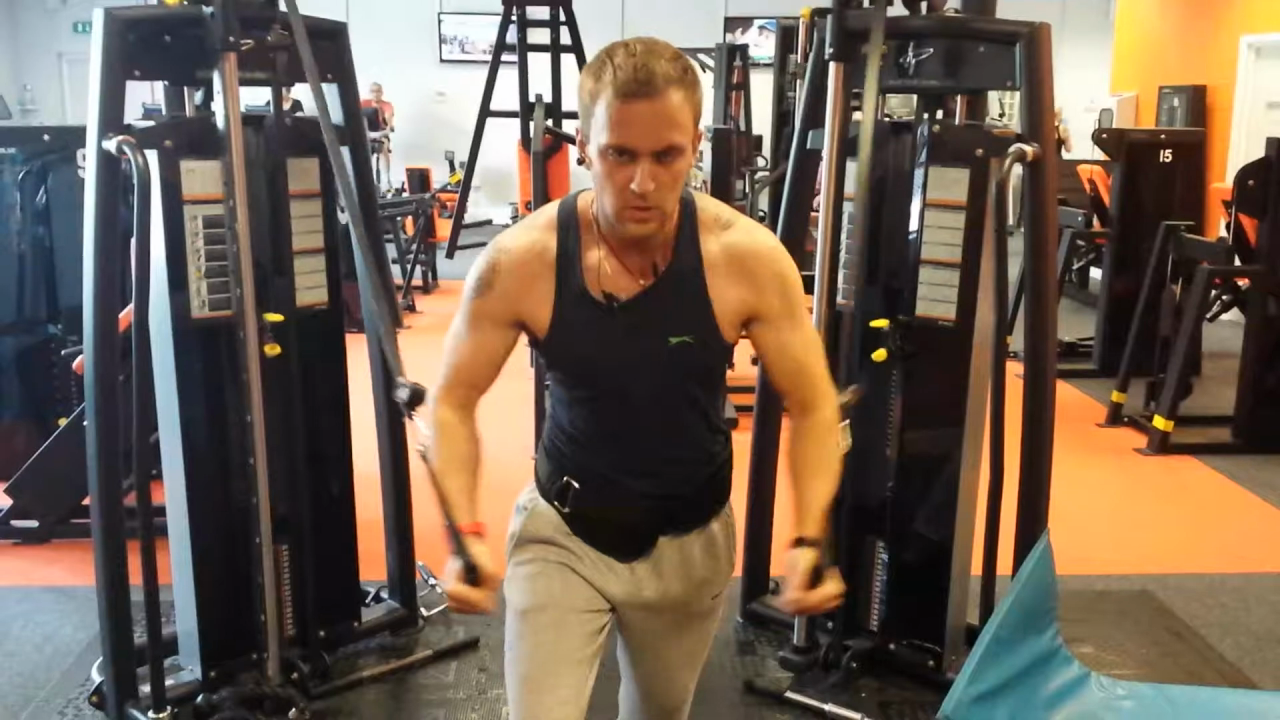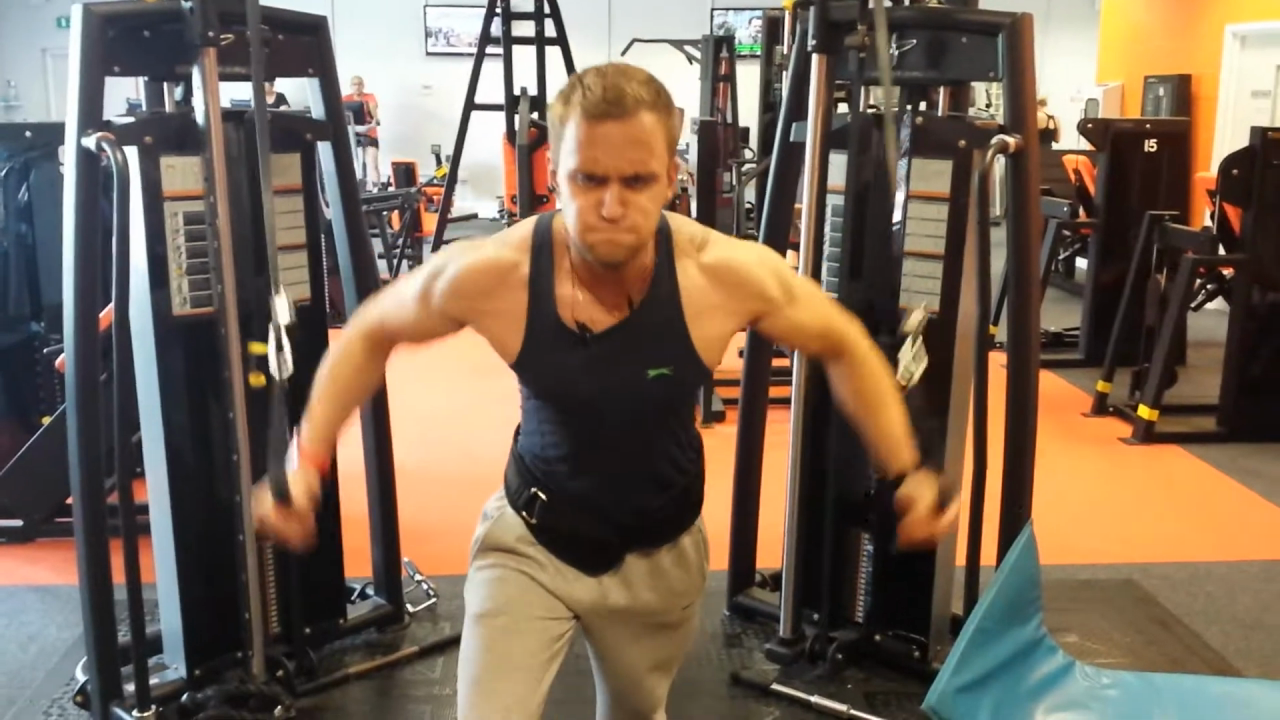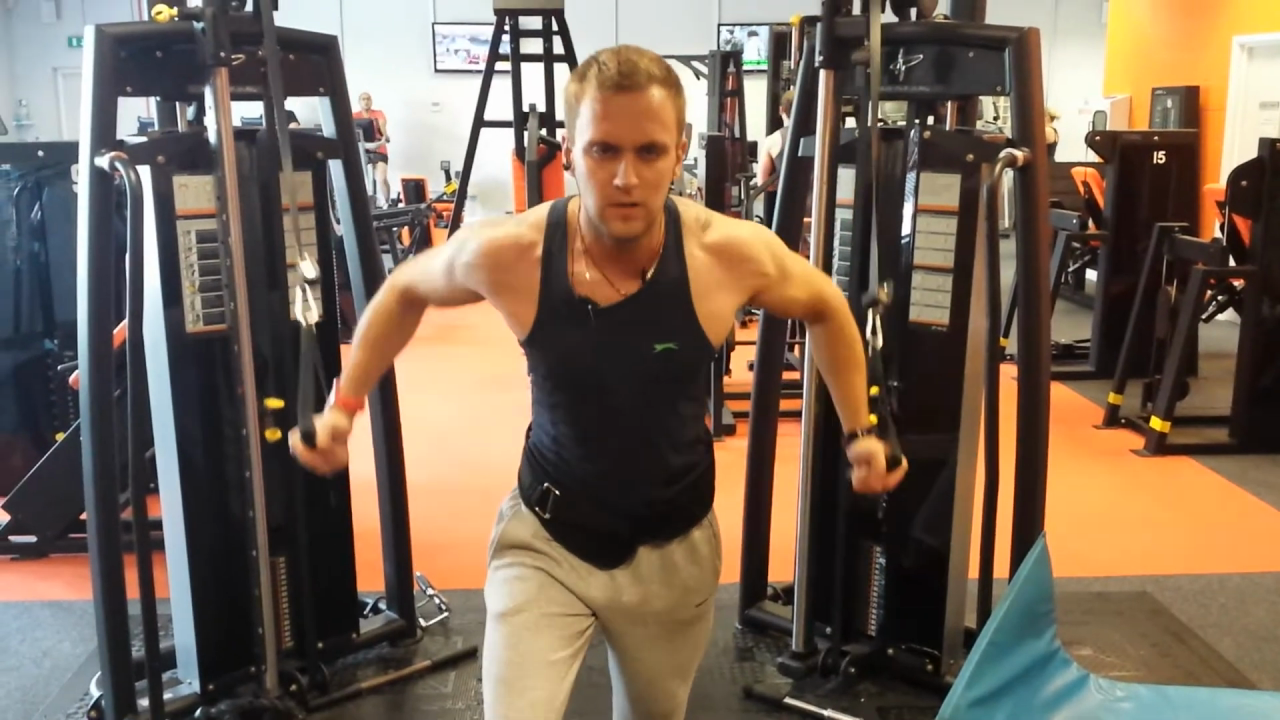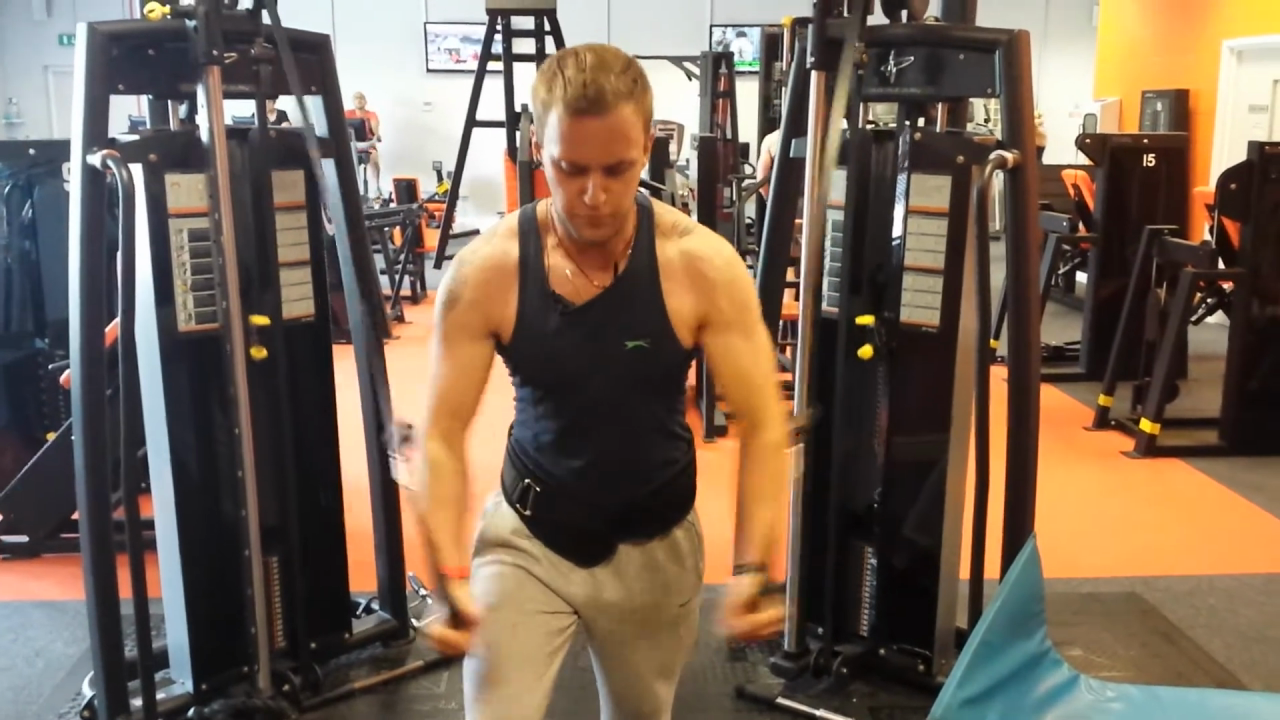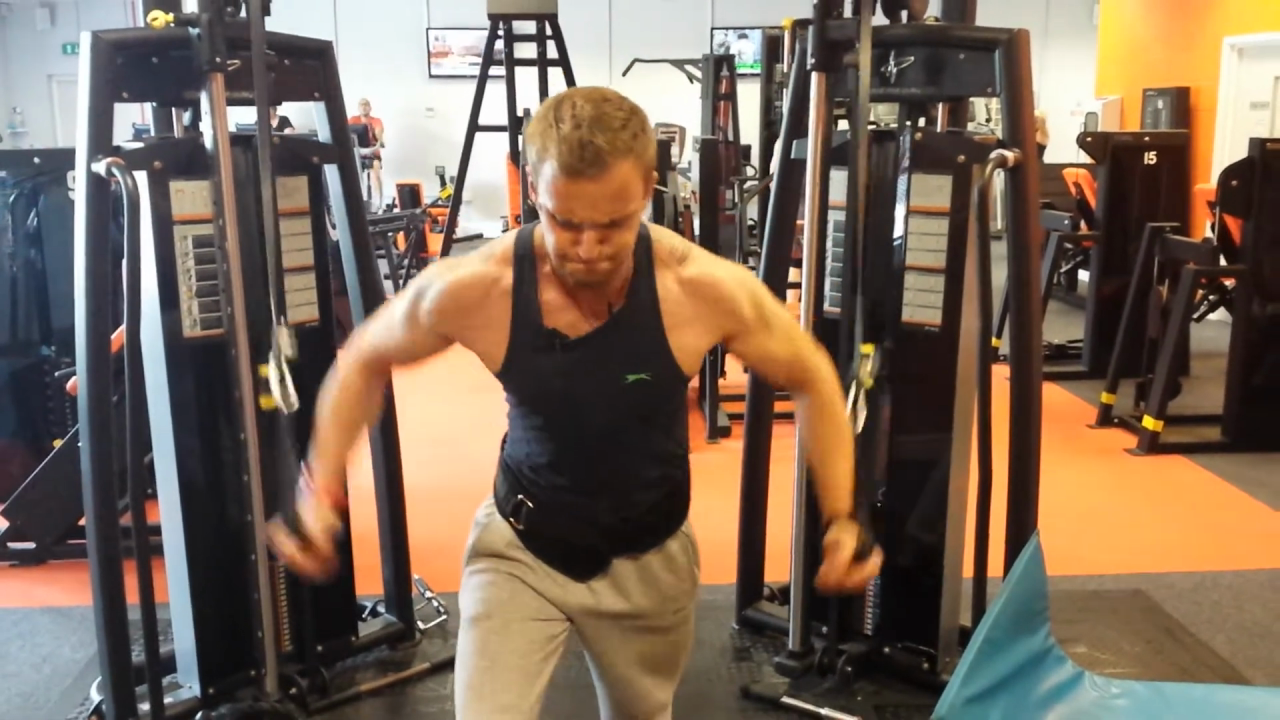
dt=1s
person 1, frame 1
left shoulder: (748, 256)
right shoulder: (520, 260)
left elbow: (812, 405)
right elbow: (453, 402)
left wrist: (806, 539)
right wrist: (469, 534)
left hip: (690, 537)
right hip: (563, 530)
person 1, frame 2
left shoulder: (726, 273)
right shoulder: (492, 272)
left elbow: (842, 345)
right elbow: (372, 332)
left wrist: (907, 474)
right wrist: (309, 464)
left hip: (661, 549)
right hip: (530, 538)
person 1, frame 3
left shoulder: (731, 253)
right shoulder: (507, 252)
left elbow: (825, 309)
right elbow: (407, 289)
left wrist: (858, 431)
right wrist: (344, 404)
left hip: (673, 545)
right hip: (545, 537)
person 1, frame 4
left shoulder: (703, 265)
right shoulder: (485, 271)
left elbow: (762, 426)
right elbow: (441, 436)
left wrist: (753, 569)
right wrist: (452, 578)
left hip: (655, 541)
right hip: (527, 533)
person 1, frame 5
left shoulder: (704, 287)
right shoulder: (473, 288)
left elbow: (811, 378)
right elbow: (367, 359)
left wrist: (841, 520)
right wrist: (322, 494)
left hip: (648, 554)
right hip: (519, 546)
